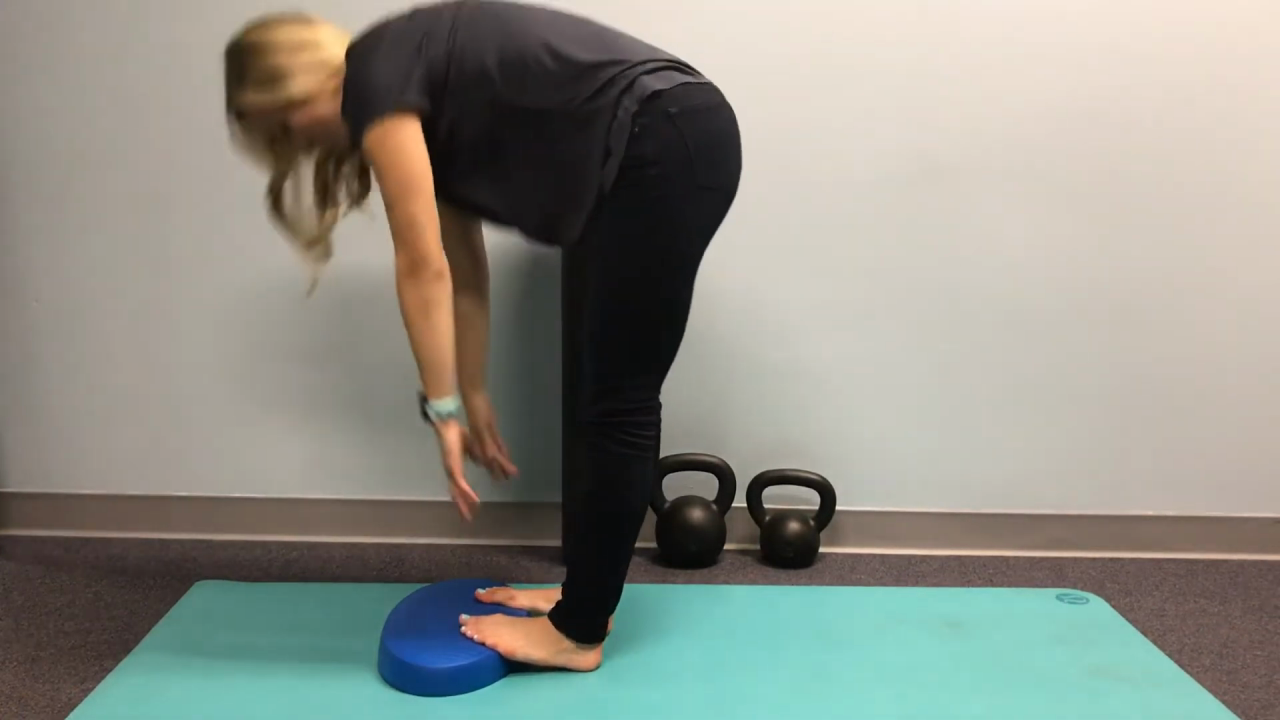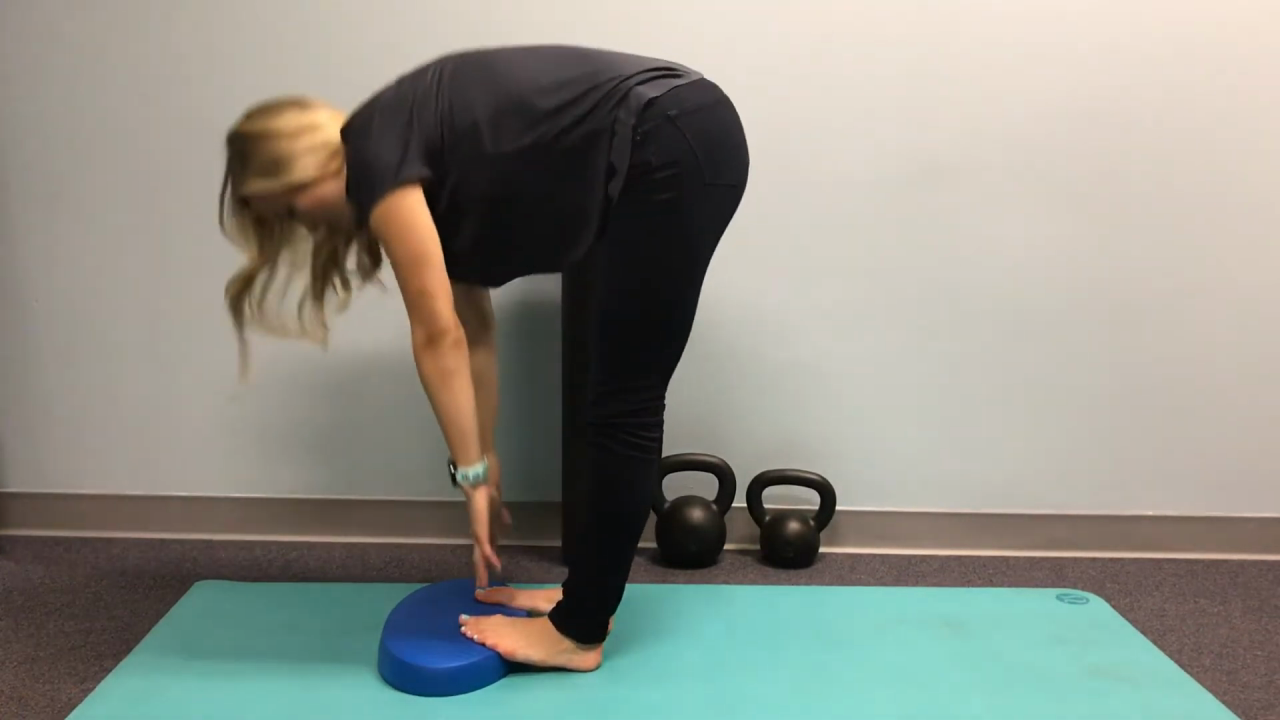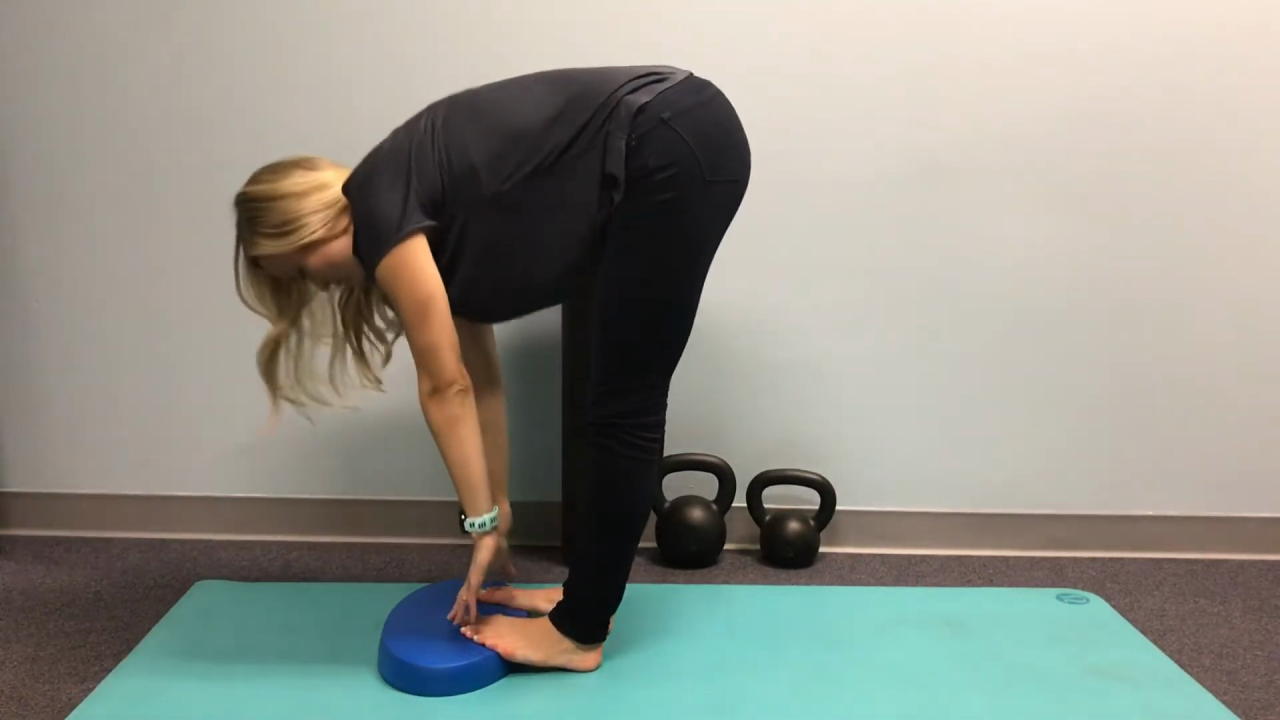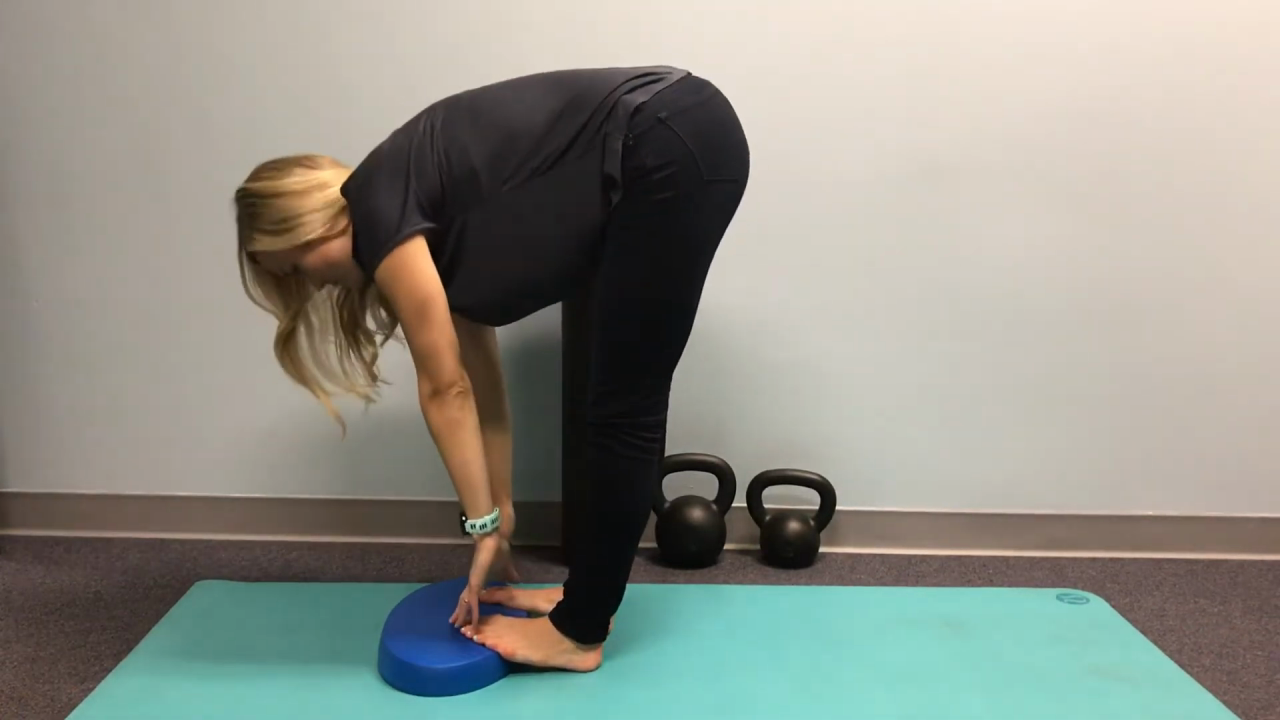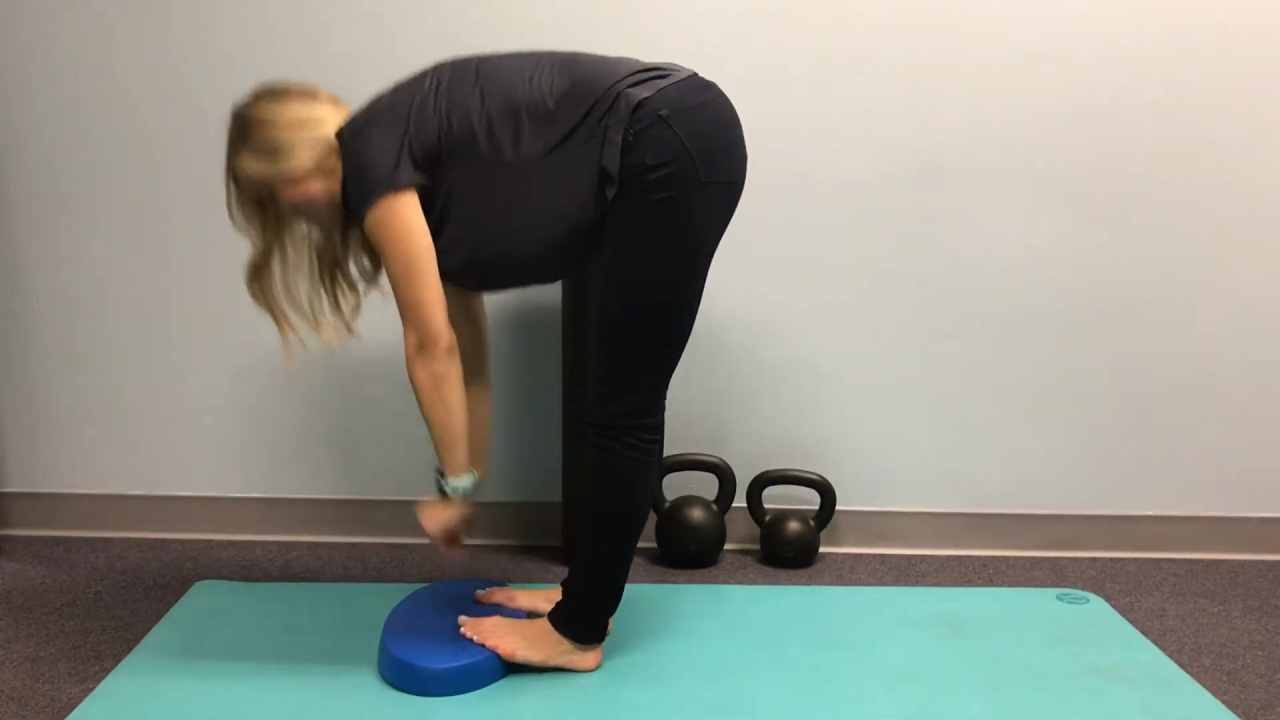
dt=0.2s
person 1, frame 1
left shoulder: (381, 82)
right shoulder: (419, 95)
left elbow: (423, 267)
right elbow: (458, 268)
left wrist: (443, 410)
right wrist: (472, 399)
left hip: (668, 149)
right hip: (675, 143)
left knee: (619, 404)
right knee: (611, 398)
left ankle: (578, 631)
right ankle: (587, 595)
person 1, frame 2
left shoulder: (377, 153)
right shoulder: (420, 164)
left elbow: (438, 336)
right elbow: (469, 330)
left wrist: (472, 473)
right wrist: (484, 466)
left hip: (673, 152)
right hip: (680, 145)
left knee: (624, 407)
right knee: (620, 401)
left ankle: (577, 631)
right ankle: (586, 597)
person 1, frame 3
left shoulder: (382, 207)
right shoulder: (427, 208)
left elbow: (446, 387)
right elbow: (477, 382)
left wrist: (484, 523)
right wrist: (493, 517)
left hip: (672, 154)
right hip: (683, 145)
left knee: (623, 410)
right knee: (622, 404)
left ankle: (579, 632)
right ankle: (588, 597)
person 1, frame 4
left shoulder: (381, 210)
right shoulder: (422, 210)
left elbow: (446, 389)
right elbow: (475, 380)
left wrist: (484, 525)
right wrist: (499, 513)
left hip: (671, 153)
right hip: (680, 142)
left knee: (624, 410)
right knee: (622, 403)
left ankle: (578, 631)
right ankle: (586, 598)
person 1, frame 5
left shoulder: (372, 157)
right shoulder: (412, 166)
left elbow: (432, 346)
right elbow: (462, 342)
left wrist: (454, 485)
right wrist: (467, 479)
left hip: (671, 153)
right hip: (679, 143)
left knee: (624, 411)
right knee: (620, 404)
left ankle: (577, 632)
right ankle: (585, 598)
